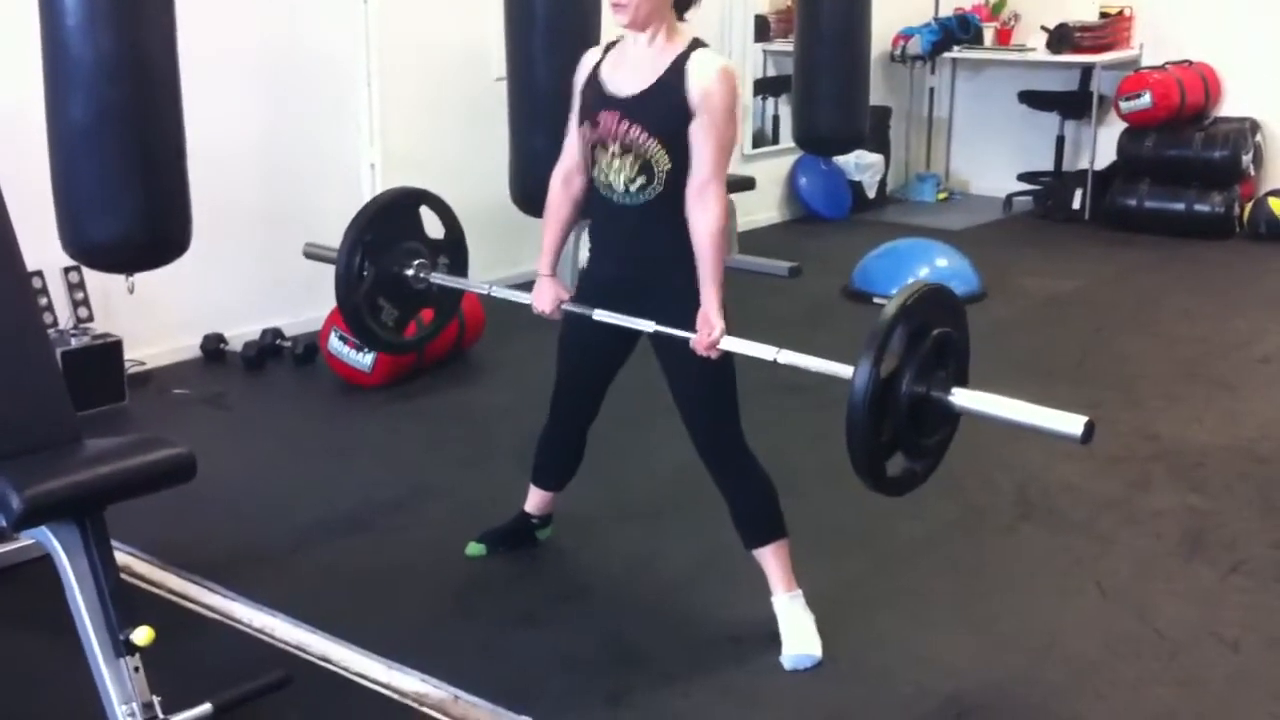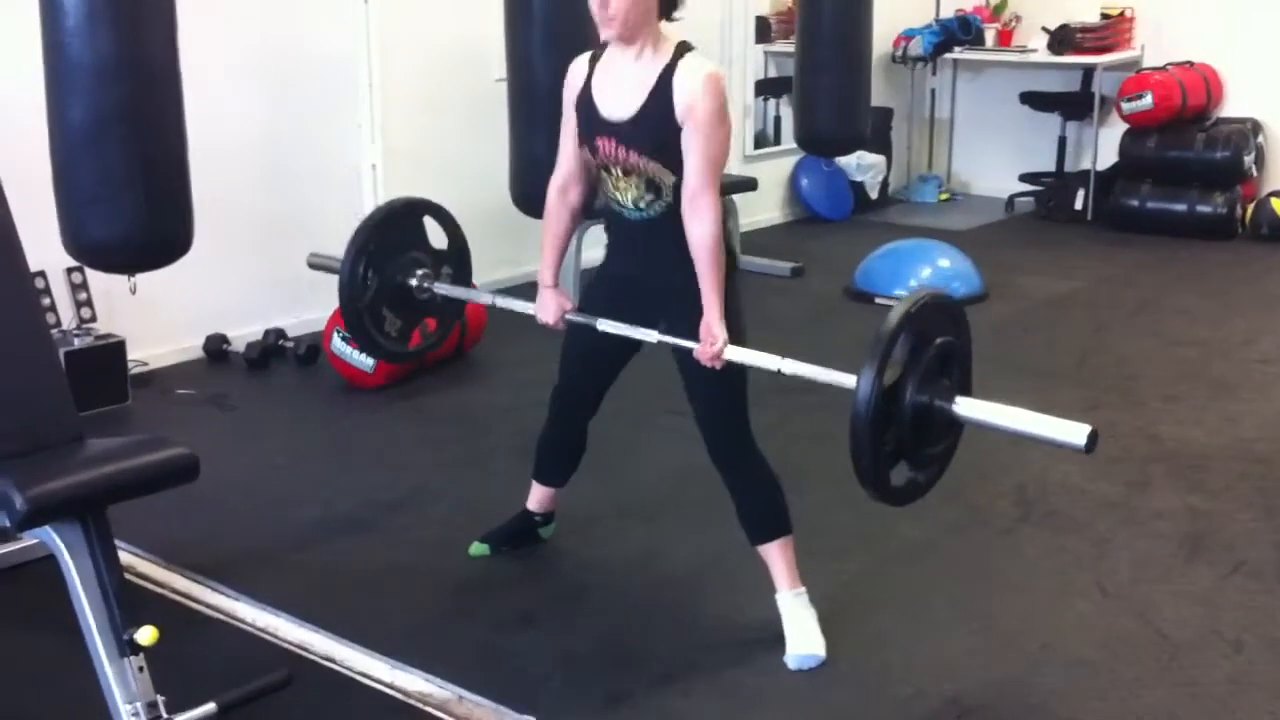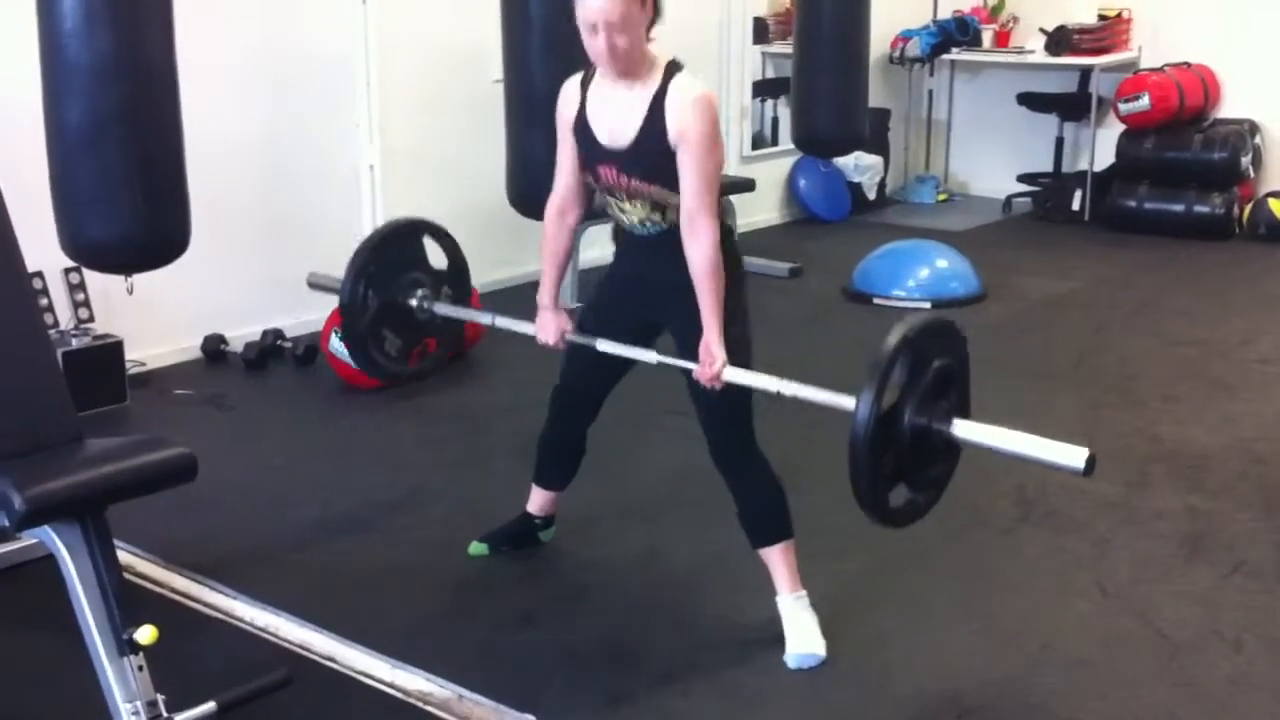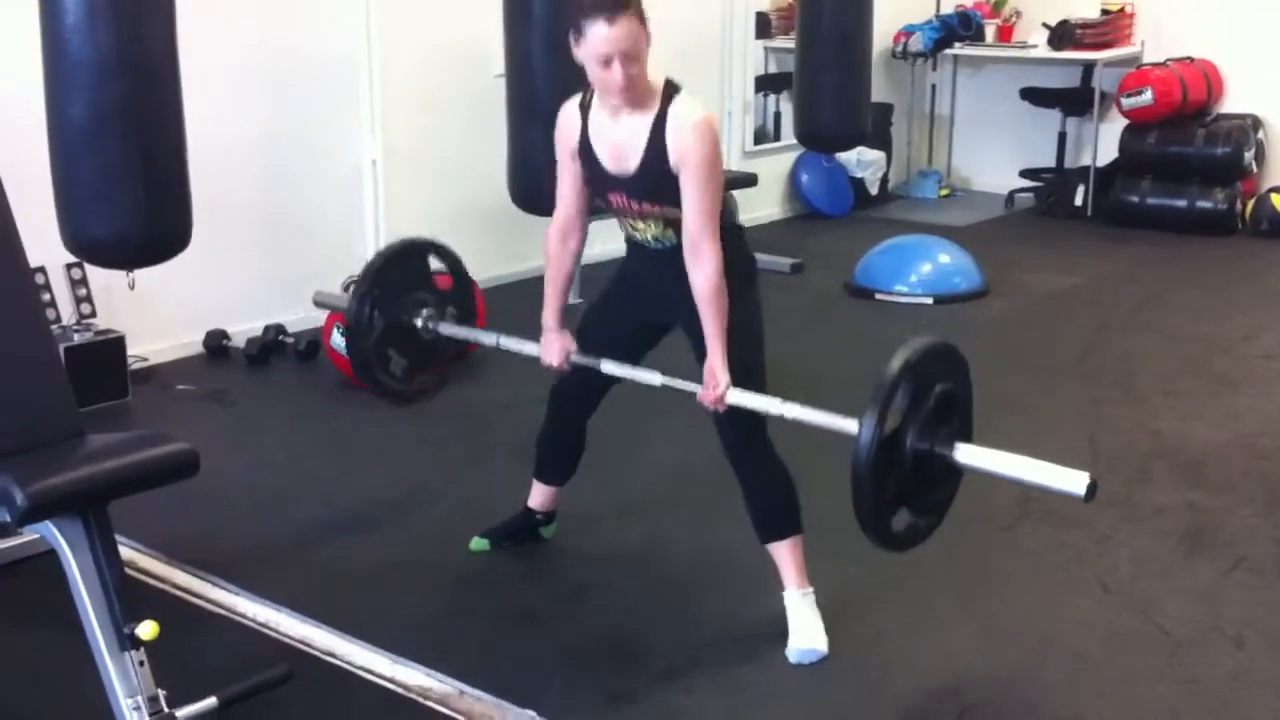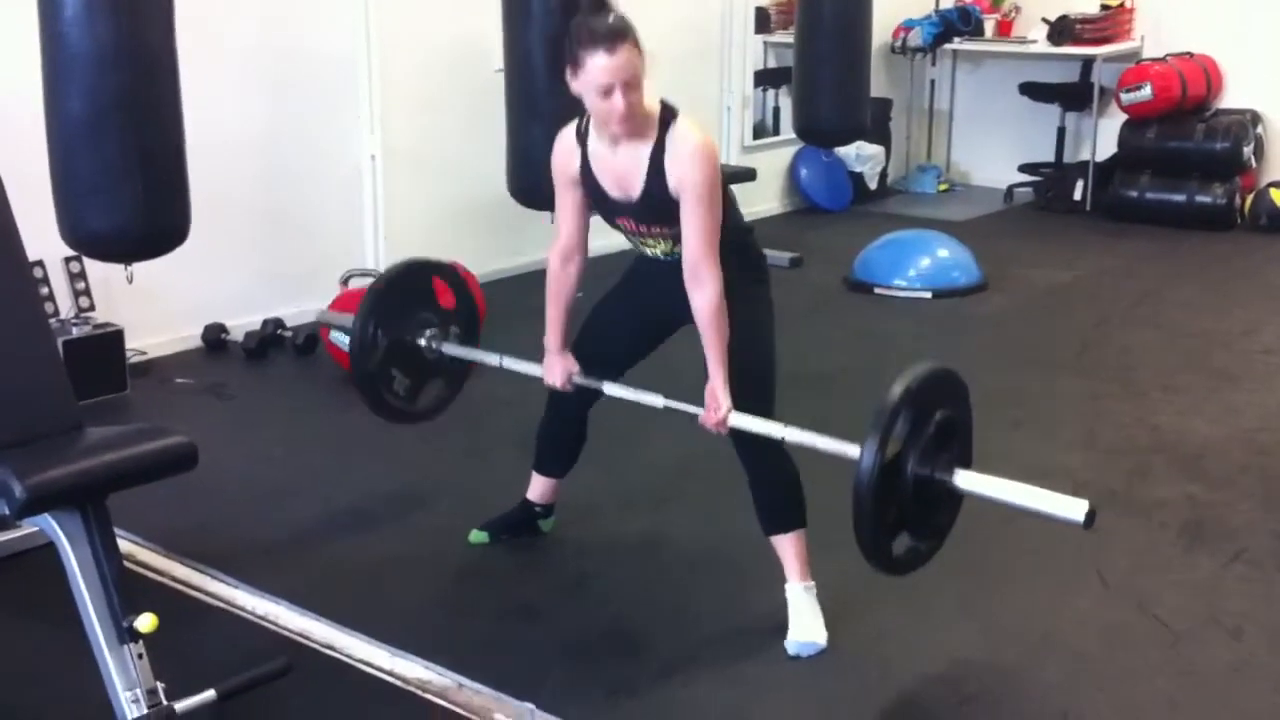
dt=0.1s
person 1, frame 1
left shoulder: (704, 72)
right shoulder: (595, 64)
left elbow: (707, 193)
right elbow: (570, 172)
left wrist: (710, 305)
right wrist: (546, 271)
left hip: (679, 281)
right hip: (607, 273)
left knee: (717, 439)
right knee: (570, 403)
left ankle: (789, 600)
right ankle: (533, 519)
person 1, frame 2
left shoulder: (693, 78)
right shoulder: (583, 72)
left elbow: (701, 202)
right elbow: (566, 183)
left wrist: (714, 313)
right wrist: (547, 281)
left hip: (688, 279)
right hip: (621, 271)
left knee: (727, 436)
right knee: (570, 400)
left ankle: (793, 599)
right ankle: (535, 517)
person 1, frame 3
left shoulder: (685, 101)
right shoulder: (574, 96)
left elbow: (700, 226)
right elbow: (563, 205)
left wrist: (713, 336)
right wrist: (548, 301)
left hip: (699, 279)
right hip: (632, 273)
left knee: (729, 435)
right knee: (571, 396)
left ankle: (794, 601)
right ankle: (535, 519)
person 1, frame 4
left shoulder: (688, 125)
right shoulder: (574, 119)
left elbow: (703, 248)
right elbow: (566, 226)
left wrist: (717, 358)
right wrist: (551, 322)
left hip: (712, 282)
right hip: (642, 276)
left knee: (742, 433)
right knee: (569, 392)
left ankle: (799, 596)
right ankle: (536, 515)
person 1, frame 5
left shoulder: (687, 148)
right shoulder: (570, 149)
left elbow: (703, 274)
right elbow: (566, 254)
left wrist: (717, 382)
right wrist: (554, 345)
left hip: (733, 280)
right hip: (651, 276)
left knee: (748, 422)
right knee: (567, 378)
left ankle: (800, 589)
right ankle: (535, 509)
